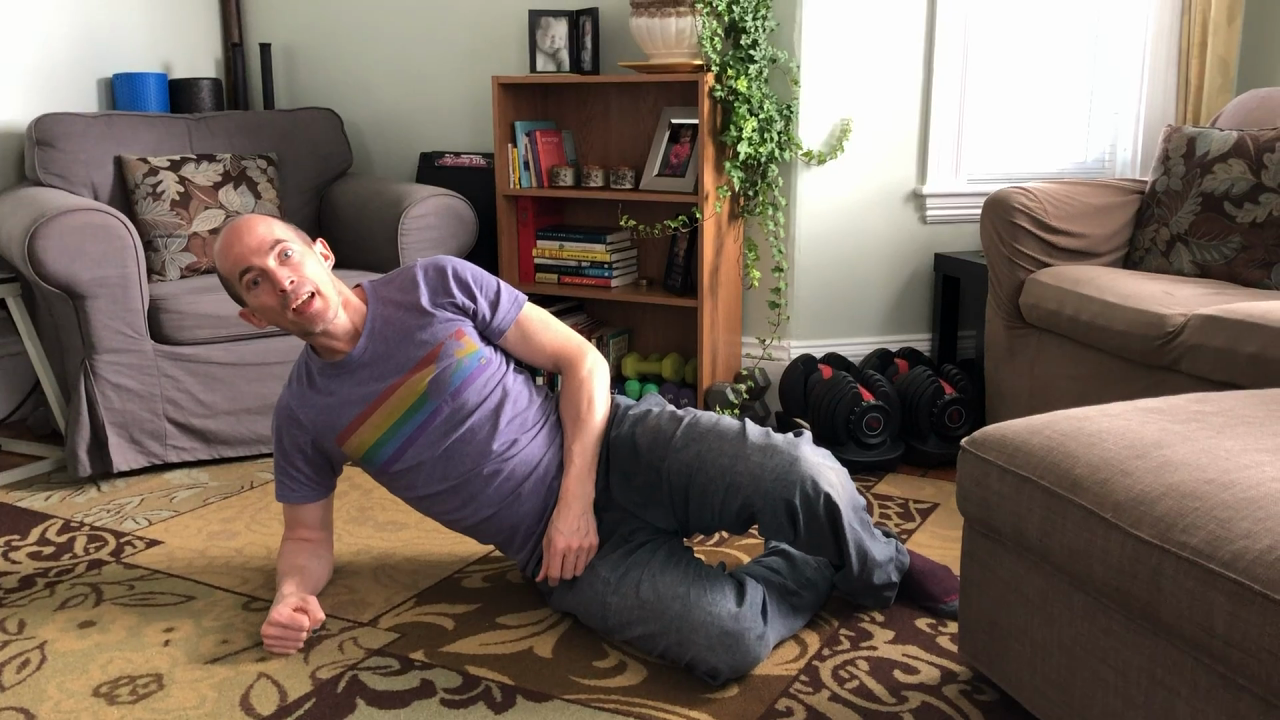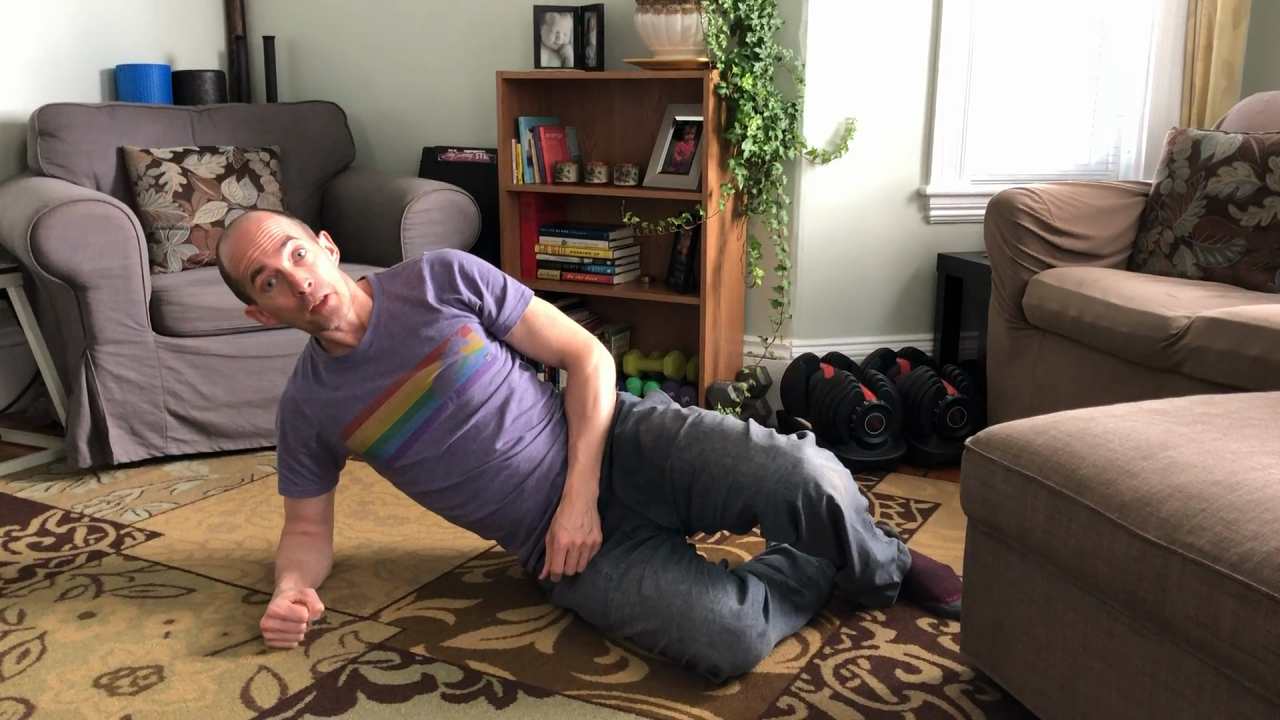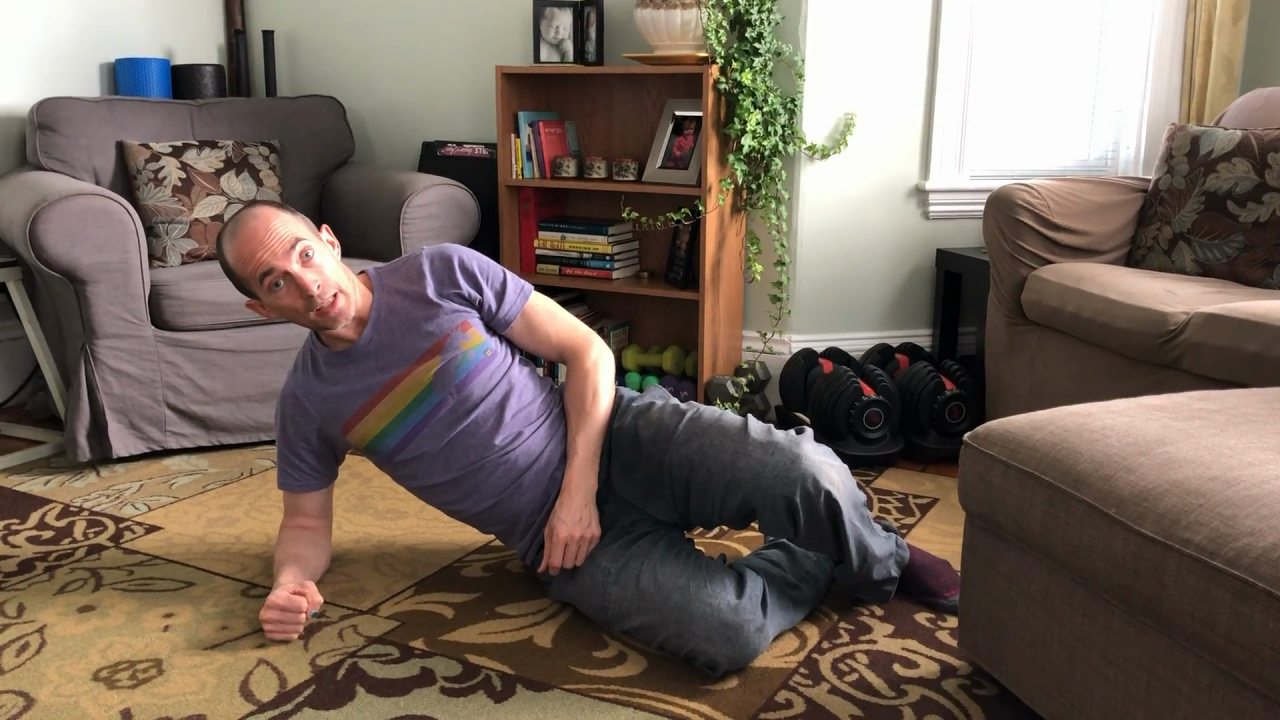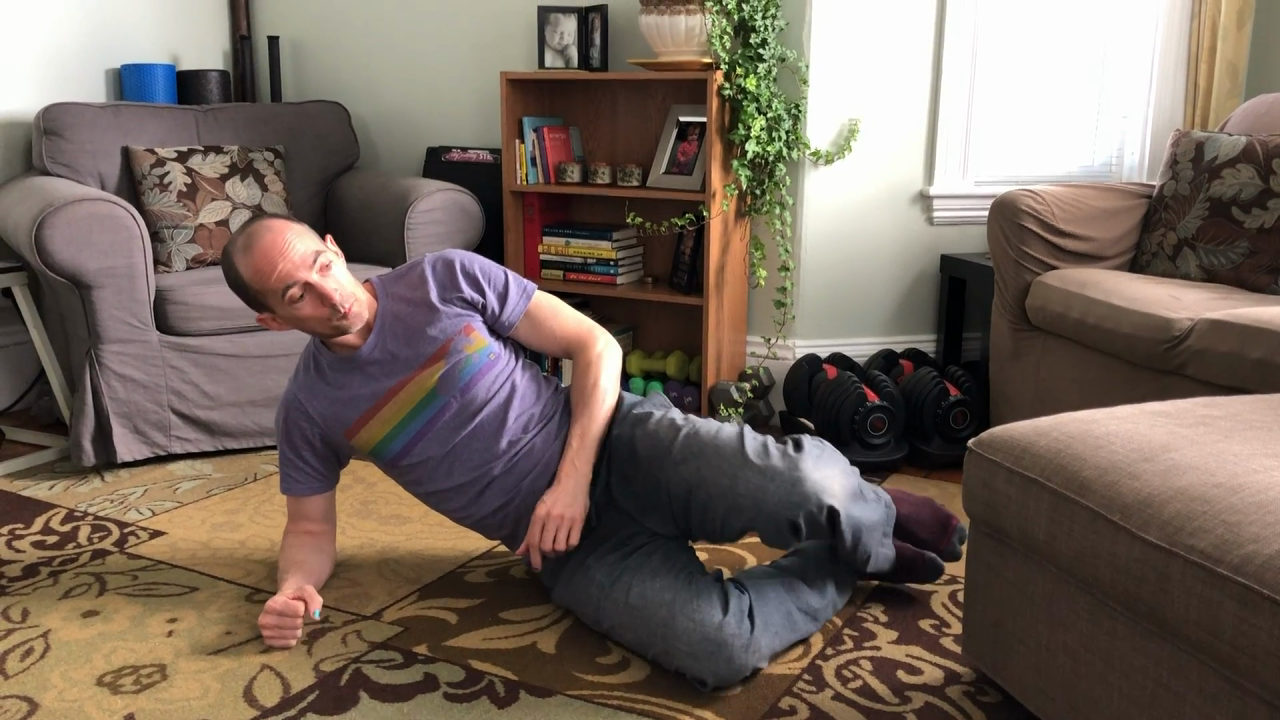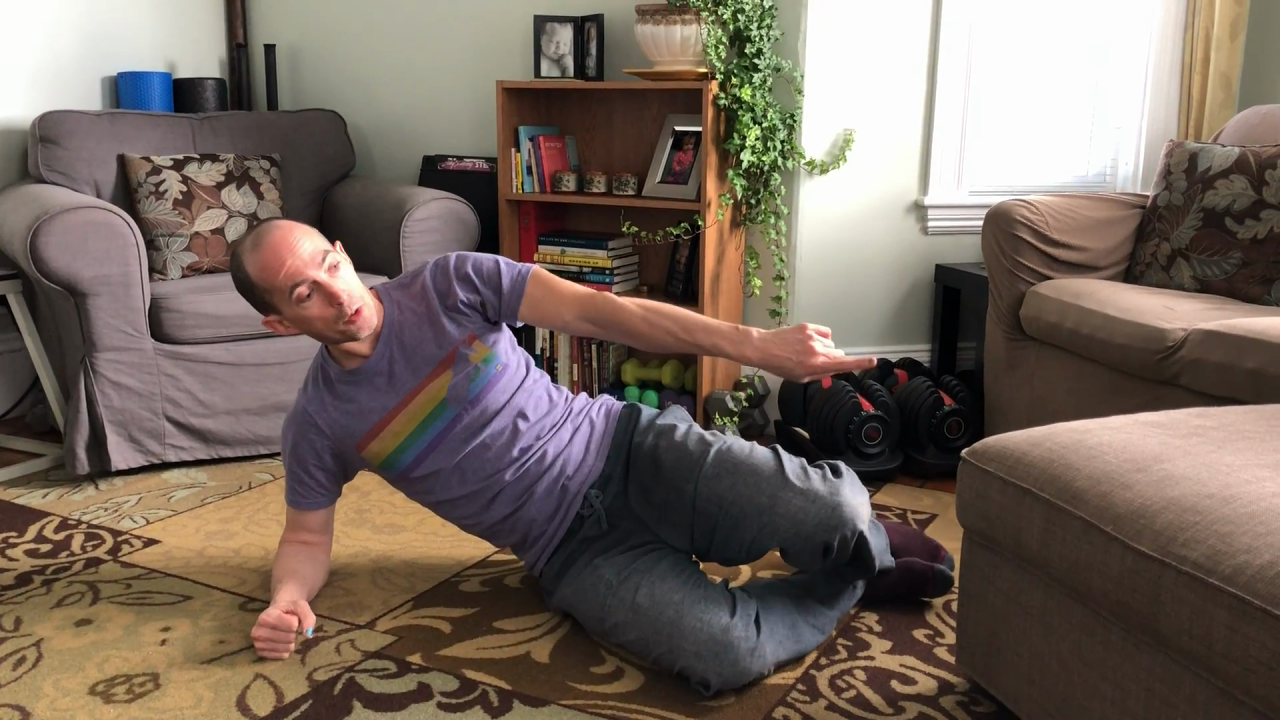
dt=1s
person 1, frame 1
left shoulder: (436, 284)
right shoulder: (303, 414)
left elbow: (581, 361)
right elbow: (307, 535)
left wrist: (576, 498)
right wrist: (291, 594)
left hip: (615, 447)
right hip: (553, 543)
left knee: (803, 476)
right knee: (726, 642)
left ankle: (879, 566)
right ankle: (811, 569)
person 1, frame 2
left shoulder: (442, 277)
right shoulder: (307, 407)
left elbow: (588, 358)
right elbow: (307, 529)
left wrist: (581, 494)
right wrist: (291, 588)
left hip: (618, 444)
right hip: (553, 538)
left knee: (807, 478)
right knee: (728, 640)
left ankle: (881, 566)
right ankle: (814, 569)
person 1, frame 3
left shoulder: (442, 271)
right shoulder: (307, 402)
left elbow: (587, 353)
right elbow: (306, 524)
left wrist: (579, 487)
right wrist: (289, 582)
left hip: (618, 439)
right hip: (553, 533)
left knee: (803, 472)
right knee: (727, 633)
left ankle: (879, 562)
right ankle: (811, 560)
person 1, frame 4
left shoulder: (446, 278)
right shoulder: (309, 408)
left elbow: (596, 347)
right elbow: (311, 527)
left wrist: (572, 477)
right wrist: (294, 588)
left hip: (620, 446)
right hip: (571, 546)
left knee: (799, 485)
right knee: (719, 649)
left ankle: (870, 518)
right ankle: (846, 562)
person 1, frame 5
left shoulder: (448, 284)
right shoulder: (317, 422)
left elbow: (599, 313)
right elbow: (306, 537)
left wrist: (755, 344)
right wrist: (285, 599)
left hip: (630, 450)
right hip: (573, 548)
left knee: (830, 513)
right knee: (725, 655)
left ankle: (863, 540)
right ankle: (852, 581)
